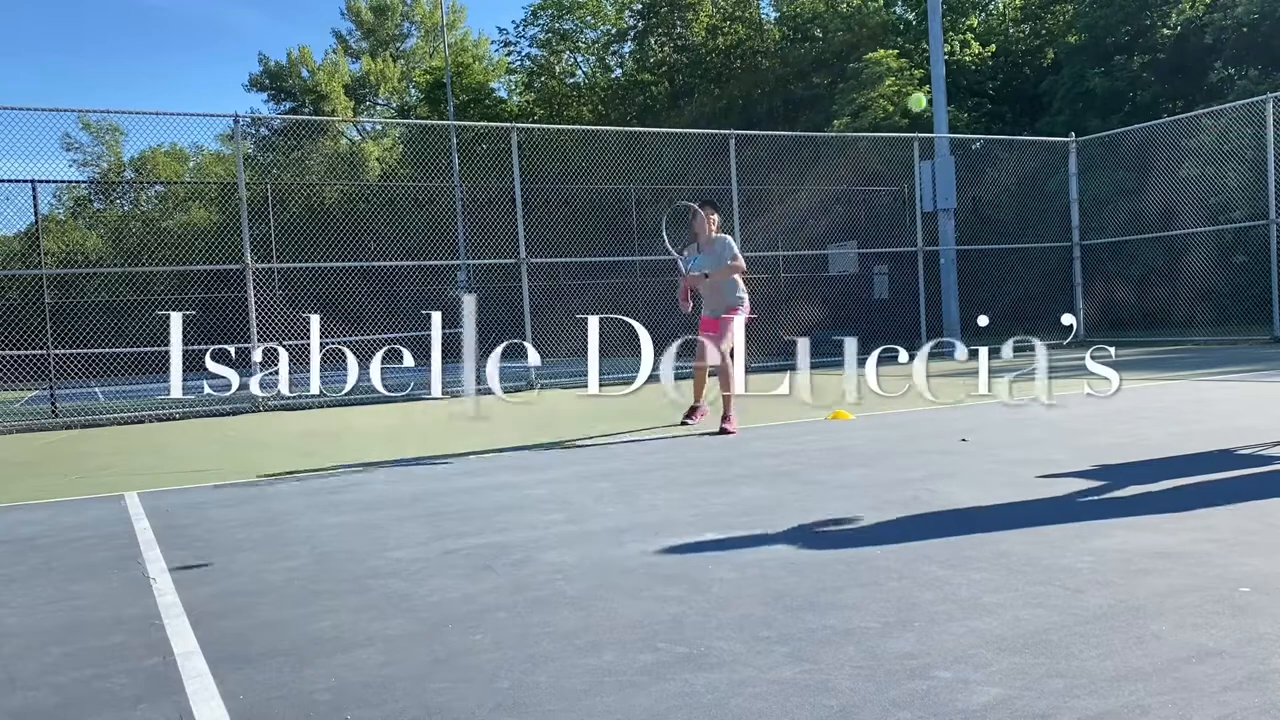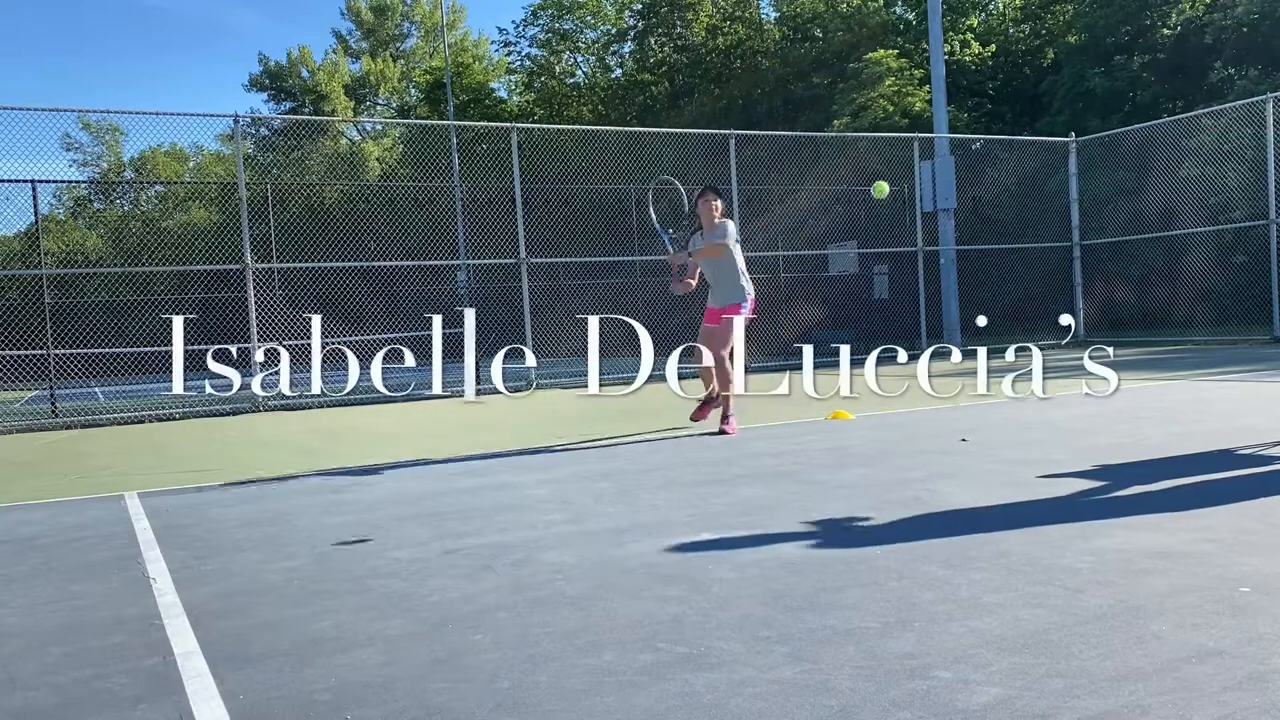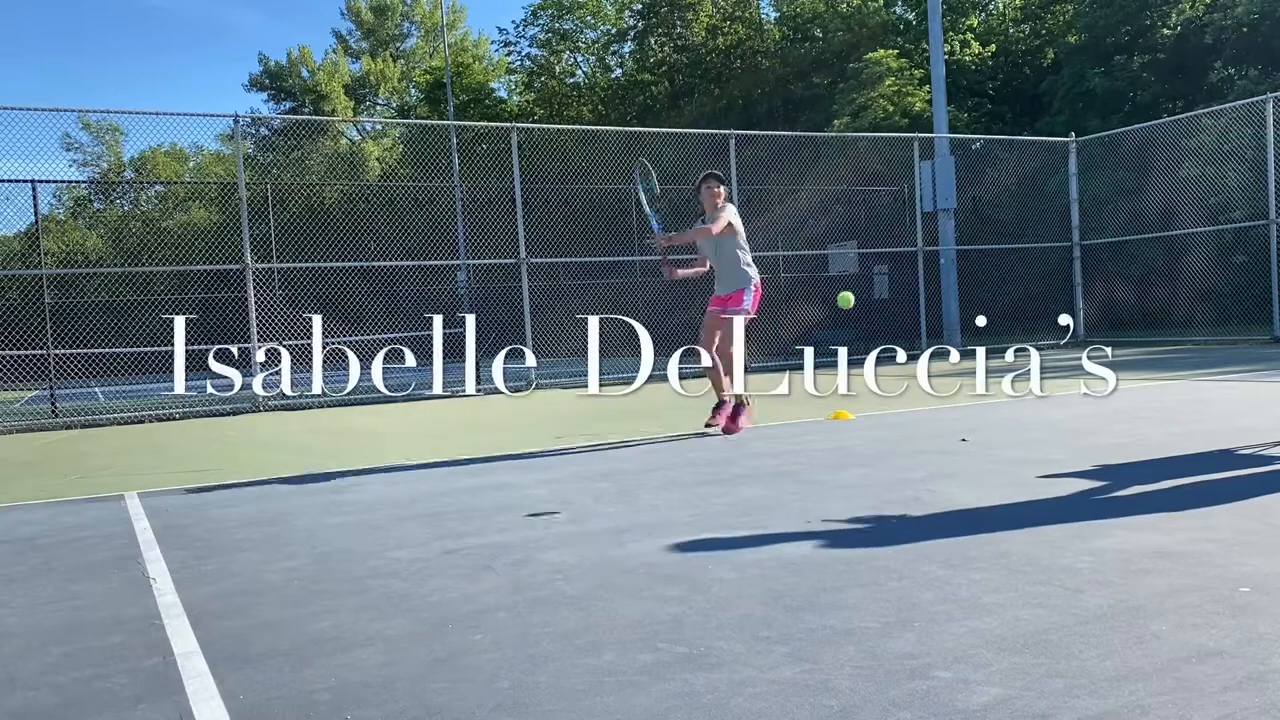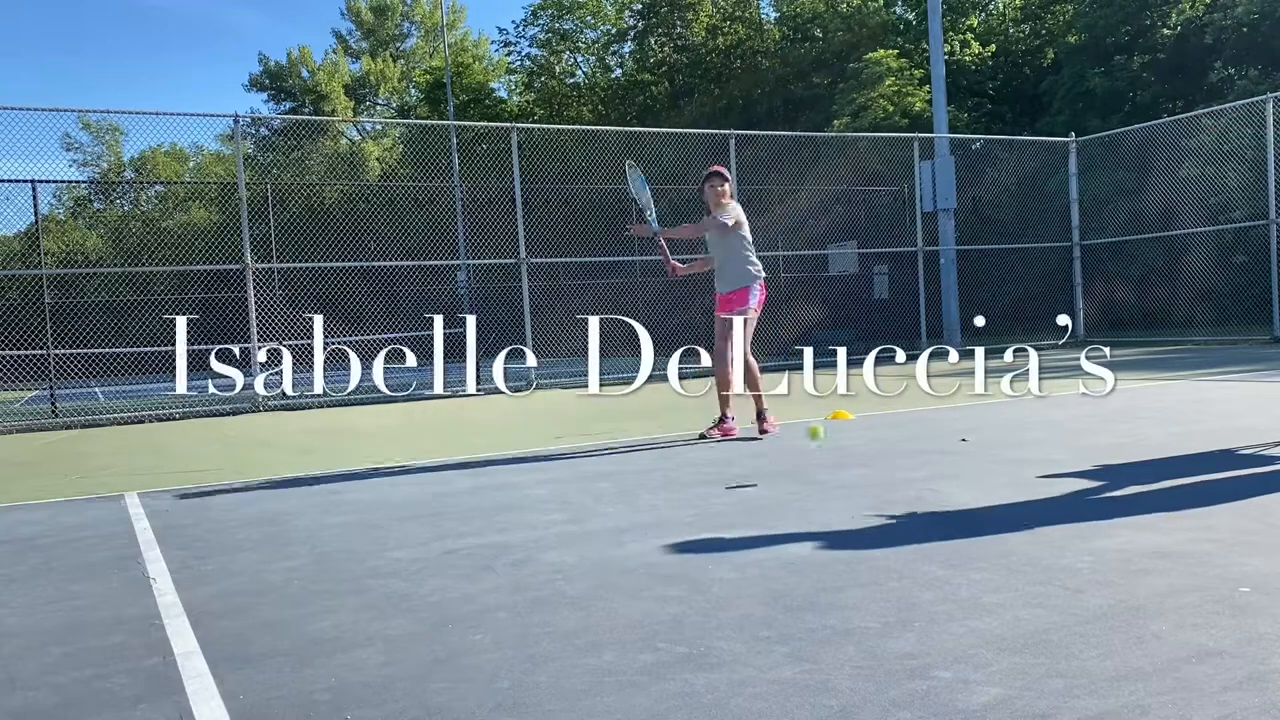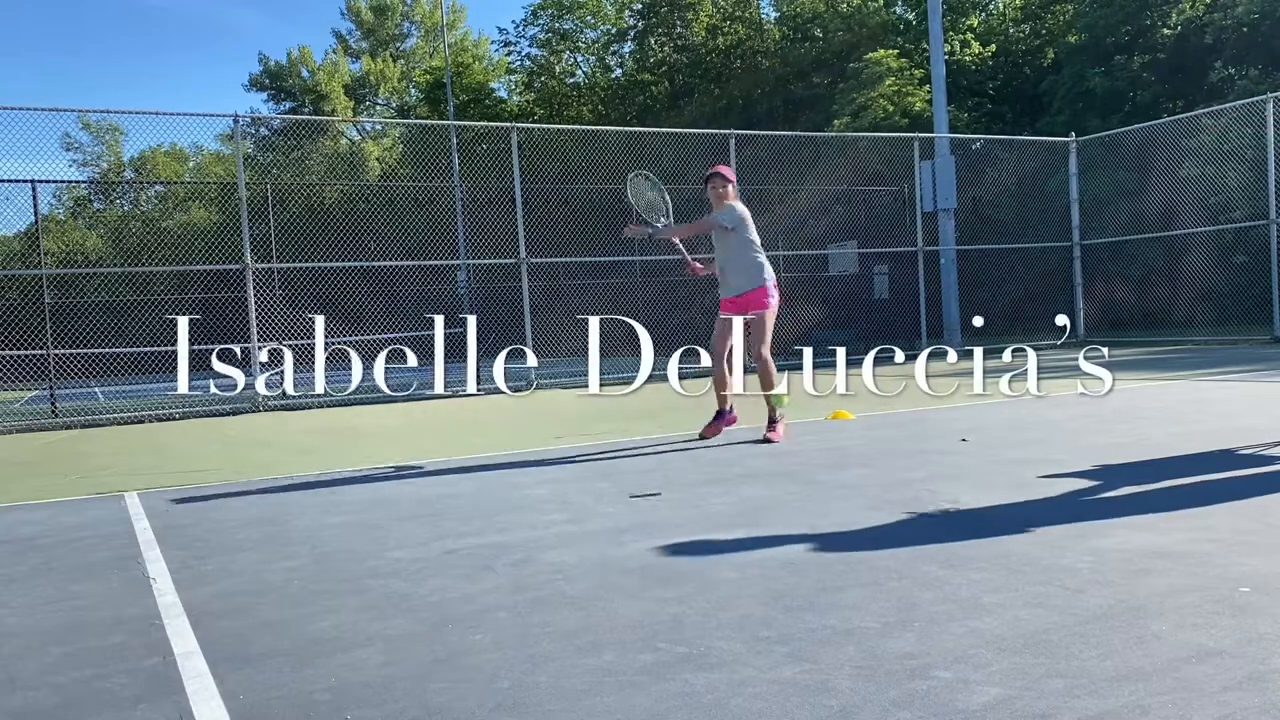
dt=0.1s
person 1, frame 1
left shoulder: (725, 242)
right shoulder: (690, 253)
left elbow: (740, 268)
right elbow: (686, 288)
left wrist: (704, 275)
right wrist: (685, 300)
left hip: (735, 307)
right hip: (710, 313)
left knee: (721, 352)
right knee: (700, 365)
left ankle: (728, 414)
right ankle: (697, 404)
person 1, frame 2
left shoulder: (727, 227)
right shoulder: (695, 239)
left elbow: (723, 247)
right elbow: (692, 278)
left wrist: (688, 256)
right wrist: (683, 283)
left hip: (739, 300)
right hip: (715, 304)
left knee: (720, 353)
left ankle: (728, 414)
right ankle: (712, 394)
person 1, frame 3
left shoulder: (728, 212)
right shoulder: (700, 224)
left elbow: (710, 232)
left wrist: (669, 239)
right wrist: (679, 272)
left hip: (744, 289)
right hip: (721, 292)
left knee: (725, 347)
right knee: (705, 346)
left ankle: (740, 403)
right ankle: (723, 402)
person 1, frame 4
left shoulder: (731, 209)
right shoulder: (709, 222)
left elbow: (695, 230)
left wrist: (655, 231)
right wrist: (683, 268)
left hip: (748, 287)
right hip: (725, 291)
left knee: (740, 350)
right knee: (720, 353)
left ankle: (763, 414)
right ankle: (726, 419)
person 1, frame 5
left shoulder: (733, 209)
right shoulder: (719, 219)
left elbow: (692, 229)
left wrist: (650, 230)
right wrist: (705, 268)
left hip: (760, 289)
right hip: (732, 295)
left knee: (760, 352)
right knee: (718, 352)
left ankle: (775, 419)
right ankle: (724, 412)
